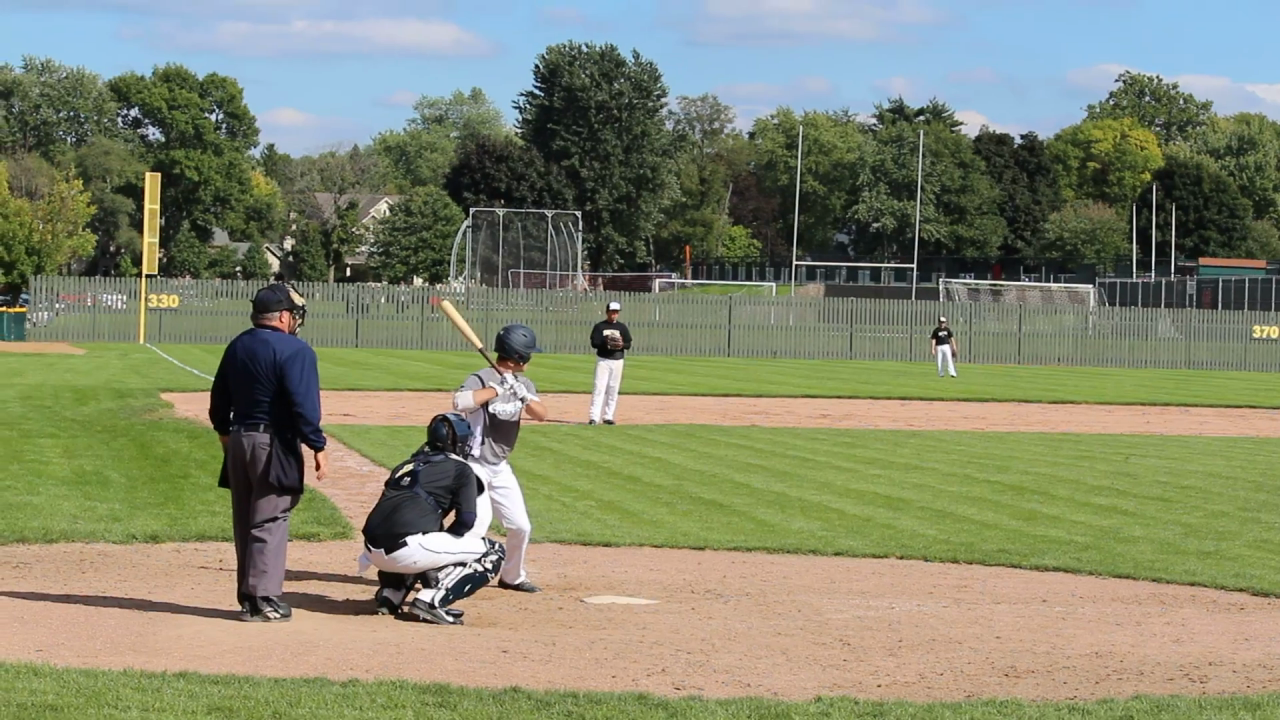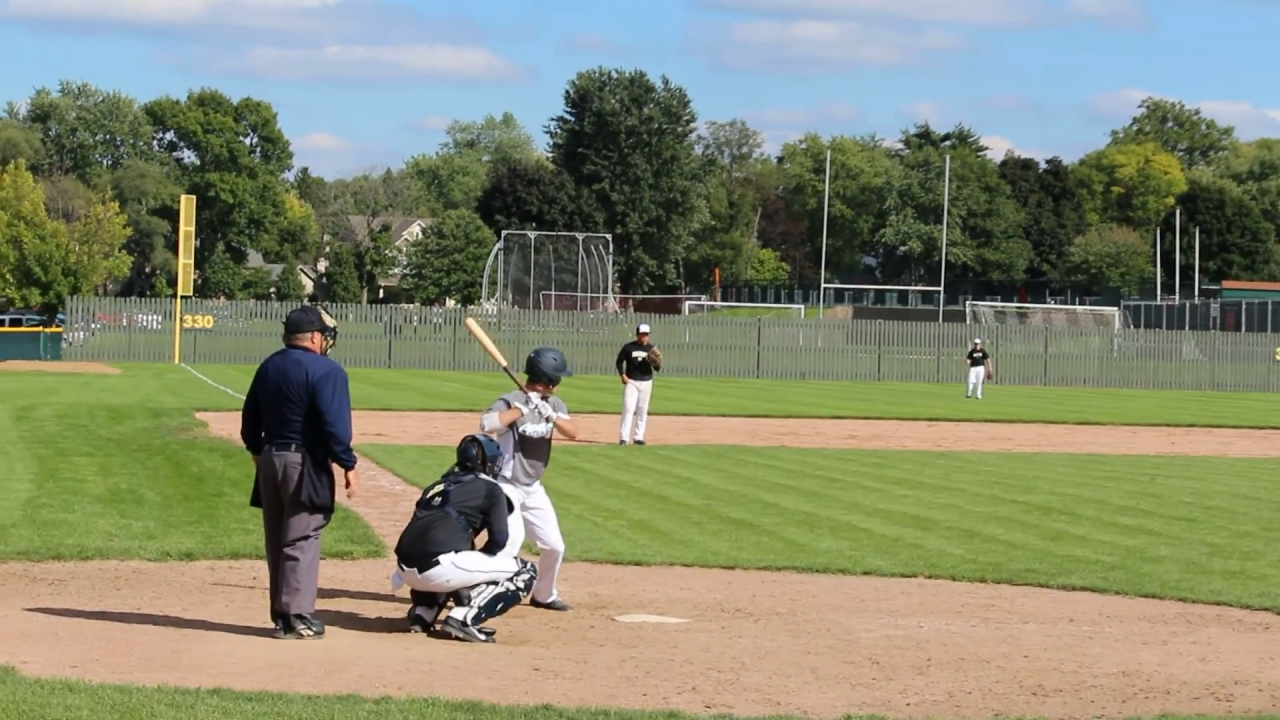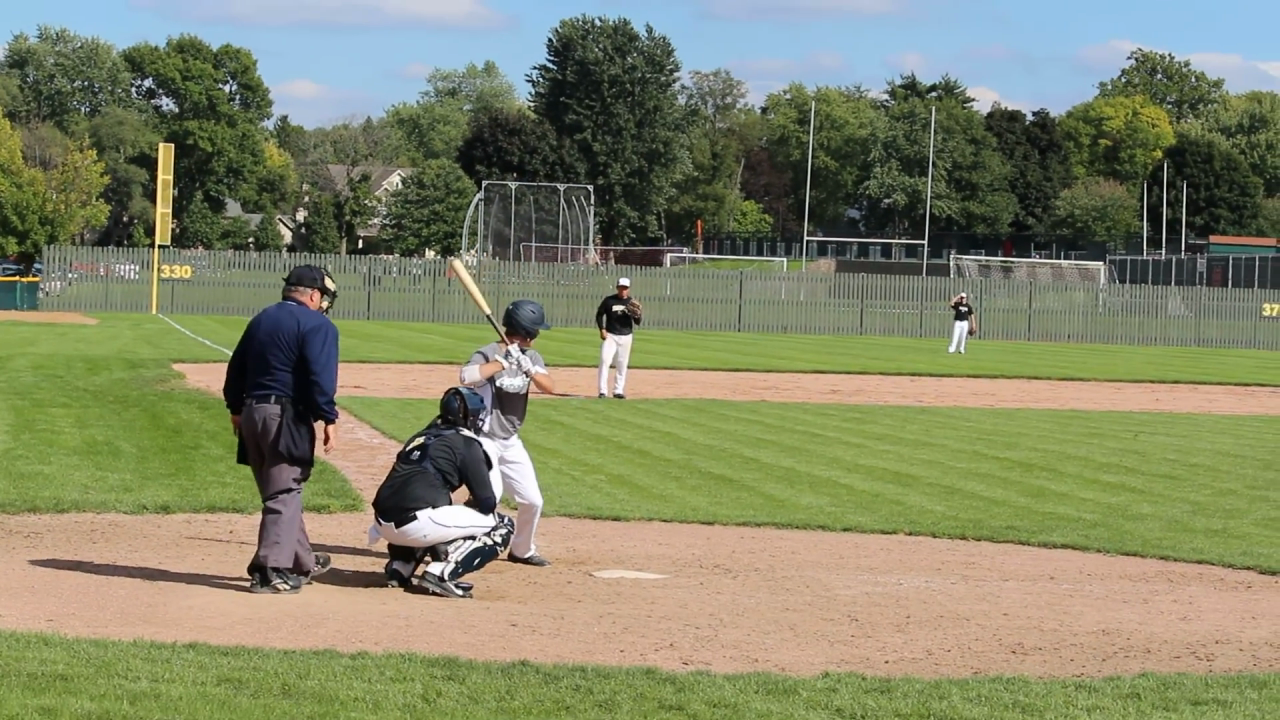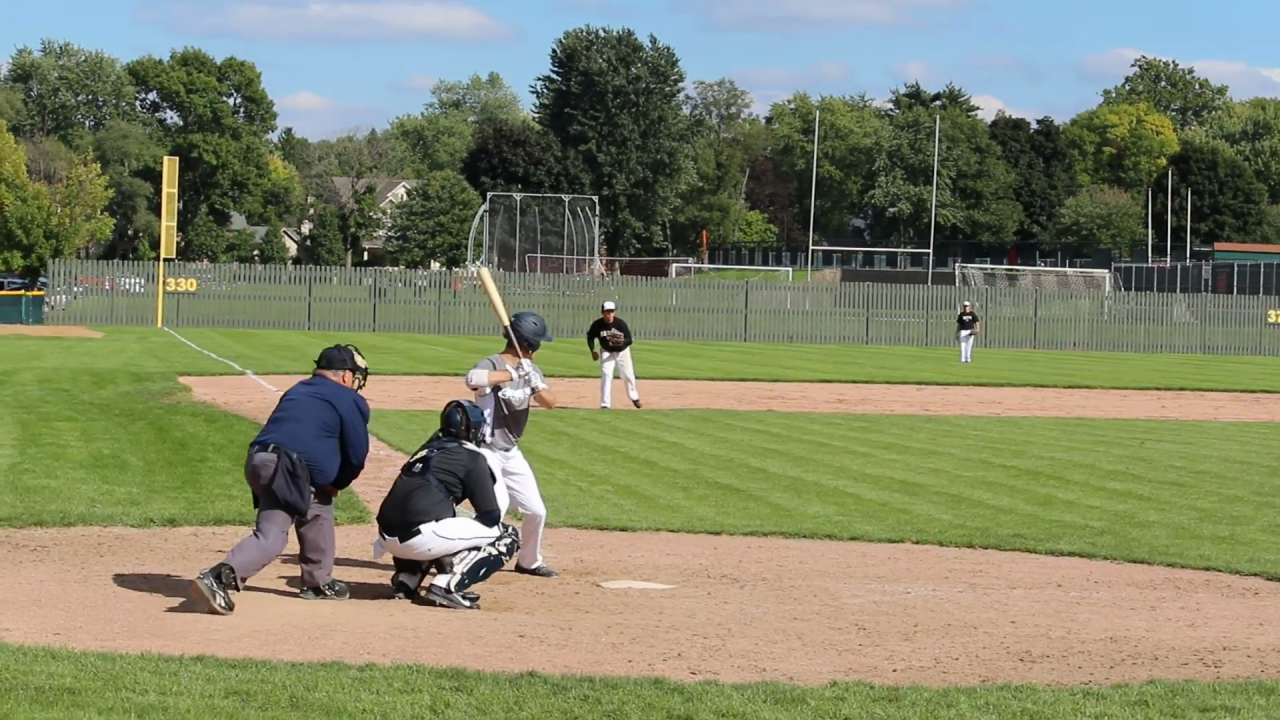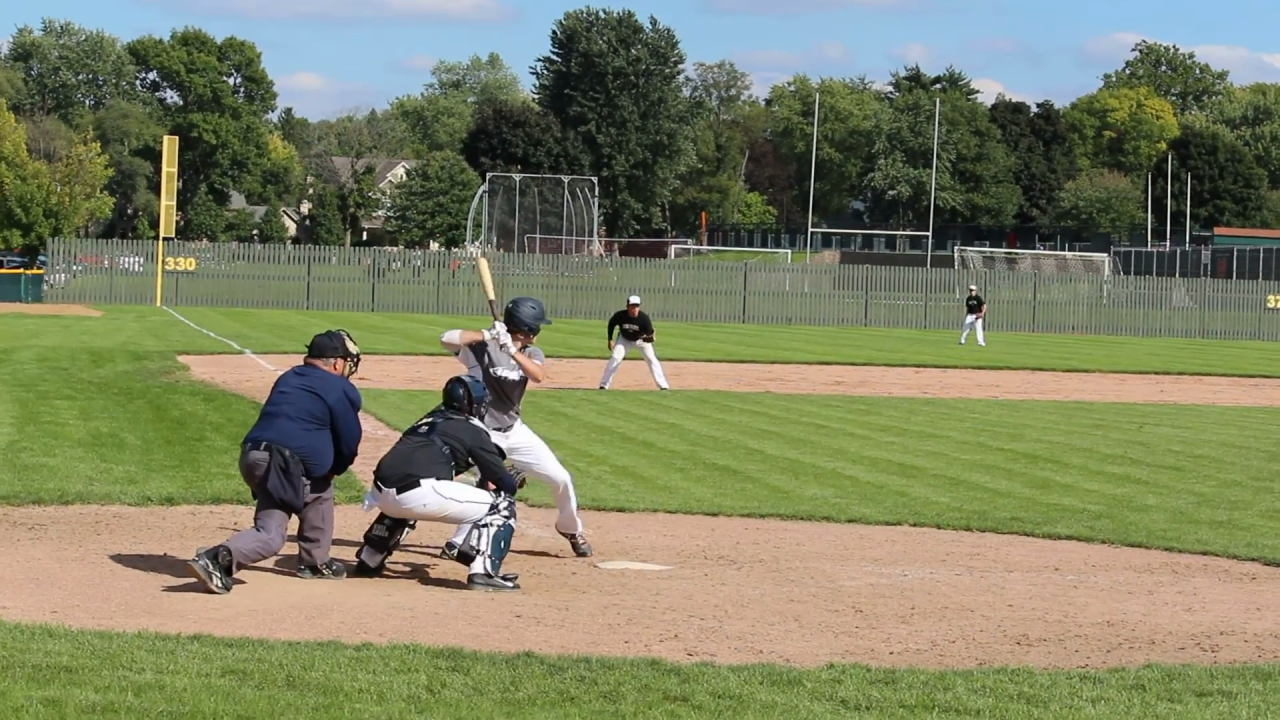
dt=1s
person 1, frame 1
left shoulder: (236, 346)
right shoulder: (295, 350)
left elbow: (219, 396)
right elbow: (304, 404)
left wrist: (225, 432)
right wrist: (317, 446)
left hip: (239, 442)
right hip: (274, 445)
left knee: (245, 521)
right knee: (270, 522)
left ankle: (248, 596)
right ankle: (263, 599)
person 1, frame 2
left shoulder: (268, 366)
right shoulder: (326, 370)
left elbow: (250, 415)
right elbow: (335, 423)
left wrist: (257, 450)
right wrist: (348, 465)
left hip: (270, 460)
right hip: (305, 464)
left knee: (278, 540)
right knee: (302, 540)
left ankle: (282, 614)
right ankle: (296, 618)
person 1, frame 3
left shoulder: (260, 319)
right shoulder: (318, 325)
left elbow: (236, 367)
right elbow: (321, 378)
left wrist: (236, 408)
right wrist: (328, 419)
left hip: (252, 413)
right hip: (286, 418)
left knee: (281, 491)
right knee: (284, 494)
left ankle: (302, 562)
right ankle: (270, 571)
person 1, frame 4
left shoulder: (298, 390)
right shoulder: (351, 401)
right elbow: (356, 456)
left wrist: (326, 484)
right wrist: (336, 484)
left hip: (260, 460)
right hip: (286, 469)
left knee: (318, 507)
right knee: (270, 537)
left ankle: (318, 582)
right ankle: (219, 578)
person 1, frame 5
left shoulder: (288, 378)
right shoulder: (342, 390)
right elbow: (349, 444)
left wrist: (325, 470)
right wrist: (333, 469)
left hip: (254, 456)
right hip: (282, 466)
left knee: (320, 489)
right knee: (270, 536)
left ankle: (315, 562)
right ankle: (216, 560)
person 2, frame 1
left shoulder: (523, 383)
right shoulder: (481, 378)
left elbow: (542, 415)
right elbow: (459, 403)
left wrist: (525, 398)
right wrist: (498, 387)
left hip: (500, 467)
right hip: (473, 465)
left knee: (520, 525)
right knee: (477, 524)
left ankle: (512, 577)
person 2, frame 2
left shoulder: (554, 403)
right shoulder: (510, 401)
left elbow: (573, 433)
right elbow: (486, 424)
left wrist: (551, 415)
right wrist: (523, 408)
left hip: (534, 488)
right hip: (506, 487)
left knee: (554, 546)
right knee: (510, 543)
left ankle: (544, 595)
person 2, frame 3
left shoulder: (531, 356)
right shoulder: (487, 353)
left elbow: (549, 387)
right elbow: (466, 377)
left wrist: (528, 370)
right wrist: (503, 362)
left hip: (512, 442)
right hip: (484, 440)
left knee: (532, 500)
left ankle: (522, 550)
person 2, frame 4
left shoulder: (532, 369)
right shoulder: (491, 363)
left elbow: (550, 402)
right elbow: (472, 379)
left wrist: (537, 386)
right wrist: (513, 373)
left hip: (512, 452)
right hip: (485, 451)
left knee: (536, 511)
left ankle: (528, 561)
person 2, frame 5
left shoulder: (531, 352)
right shoulder: (482, 347)
left elbow: (538, 375)
right elbow: (447, 338)
left wrist: (509, 349)
right wrist: (487, 334)
left hip: (515, 431)
left knee: (561, 478)
left ankle: (571, 528)
right ankle: (457, 544)
person 3, frame 1
left shoulder: (407, 465)
right shoulder: (460, 469)
right elbow: (466, 519)
right wrist: (444, 542)
left hip: (375, 550)
right hip: (405, 548)
right knee: (493, 553)
left ankle: (390, 594)
right ankle: (431, 601)
person 3, frame 2
left shoulder: (438, 485)
right shoulder: (490, 489)
right elbow: (499, 539)
right wrist: (478, 560)
left hip: (408, 569)
right hip: (438, 566)
right knee: (525, 572)
left ankle: (422, 612)
right ankle: (464, 619)
person 3, frame 3
left shoulder: (422, 436)
right shoulder: (468, 444)
right elbow: (487, 504)
left hip: (385, 522)
right hip: (415, 523)
right knee: (502, 526)
left ankle: (399, 567)
right ankle: (441, 574)
person 3, frame 4
left shoulder: (427, 450)
right shoulder: (471, 457)
right elbow: (490, 516)
left hip: (390, 537)
right hip: (419, 537)
right knee: (507, 537)
left ankle: (406, 580)
right ankle: (447, 586)
person 3, frame 5
left shoulder: (428, 421)
right shoulder: (474, 431)
right elbow: (507, 486)
left wrist: (480, 485)
right wrist: (496, 484)
left hip: (383, 492)
right hip: (420, 492)
right knee: (501, 506)
left ankle: (369, 561)
right ankle: (483, 573)
